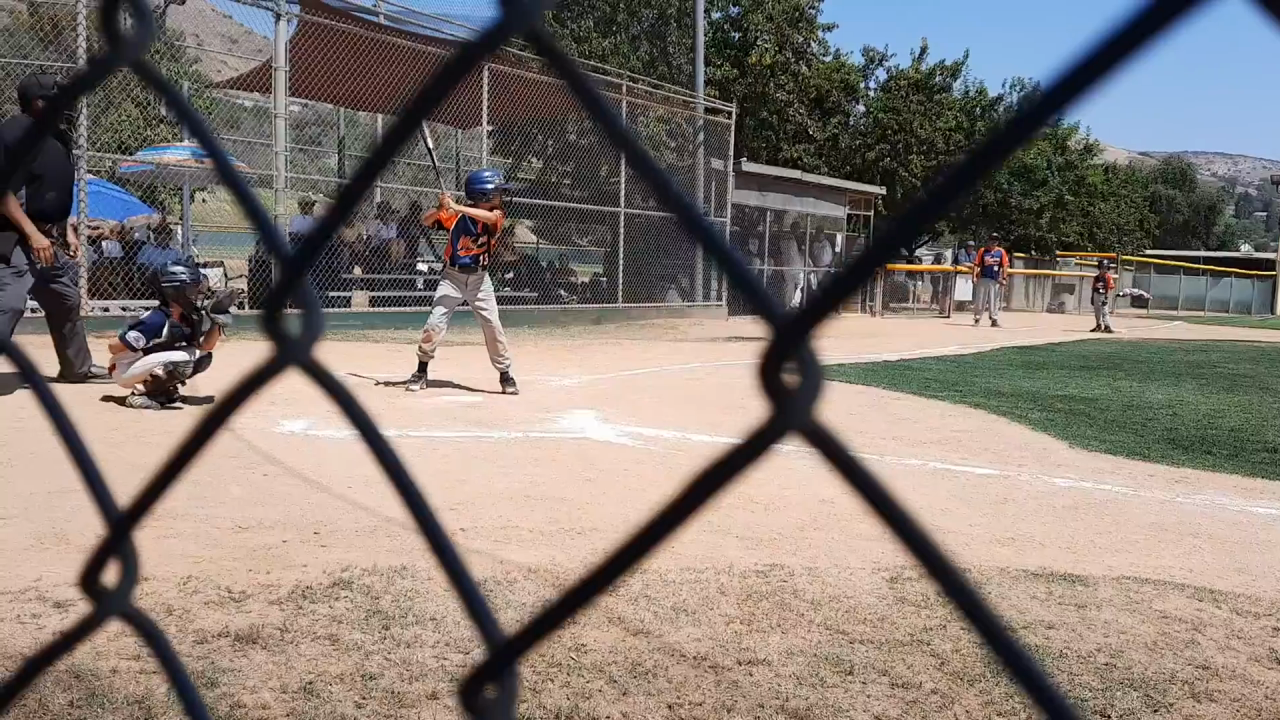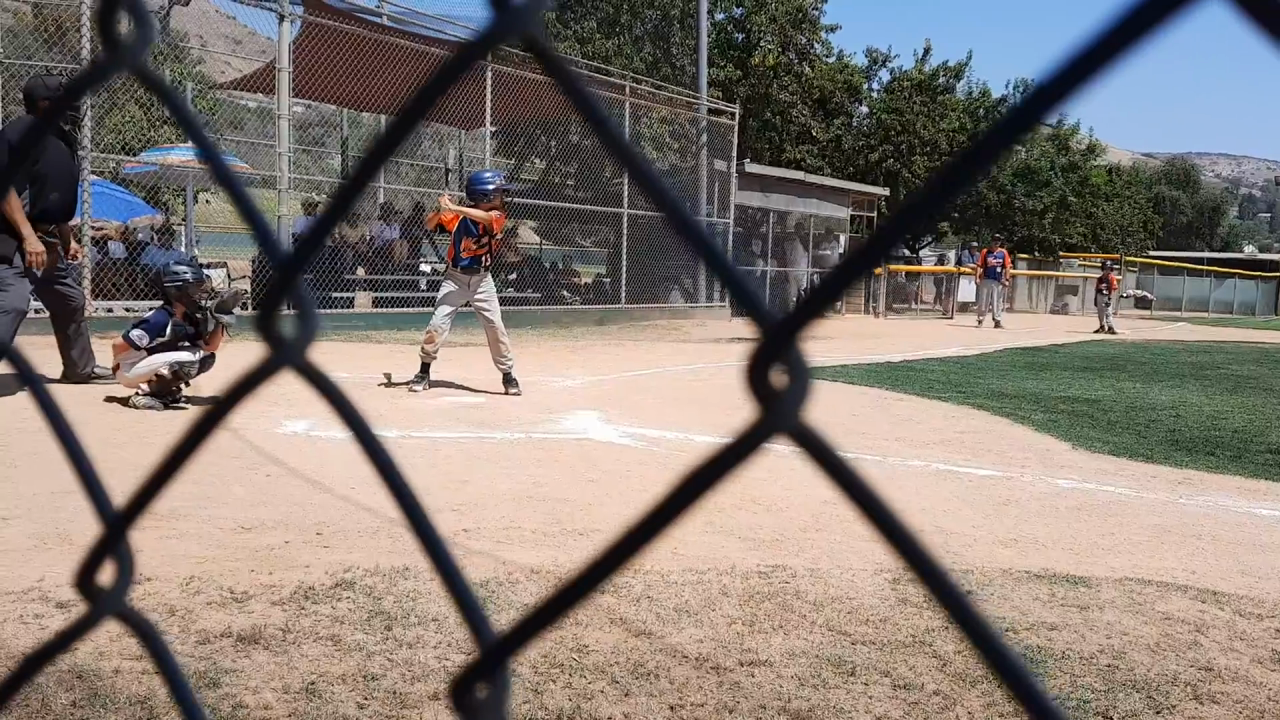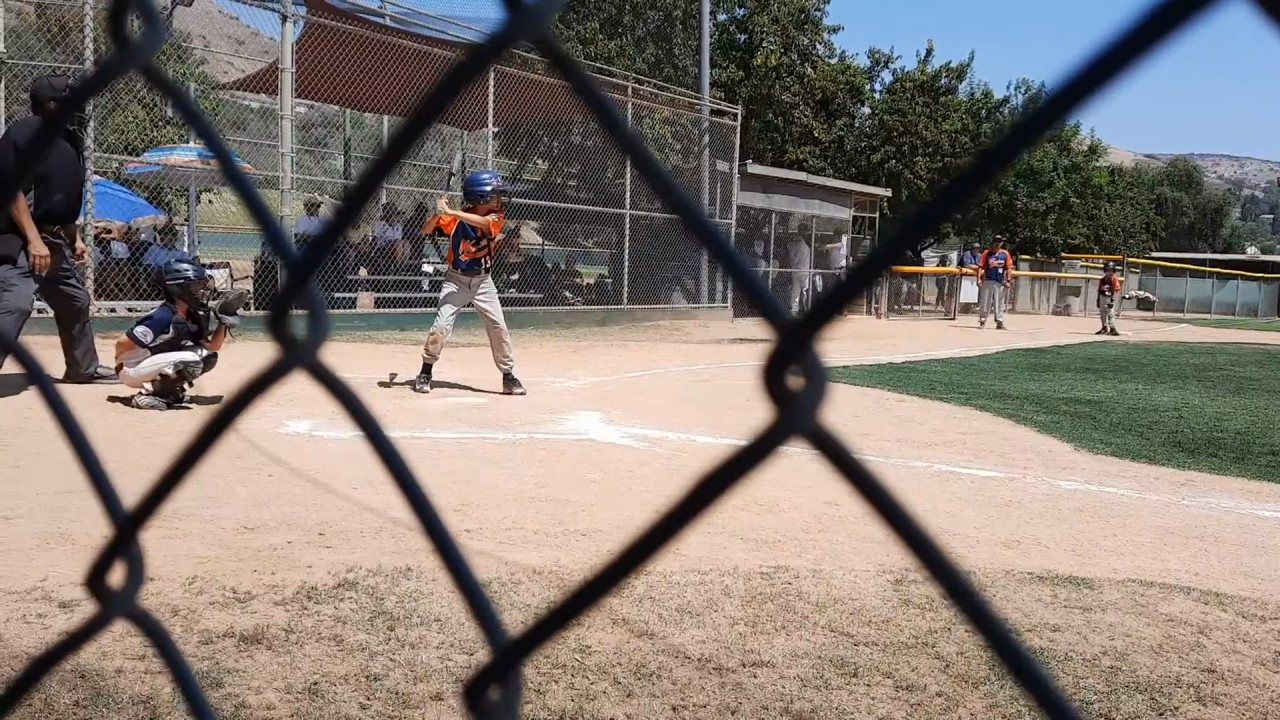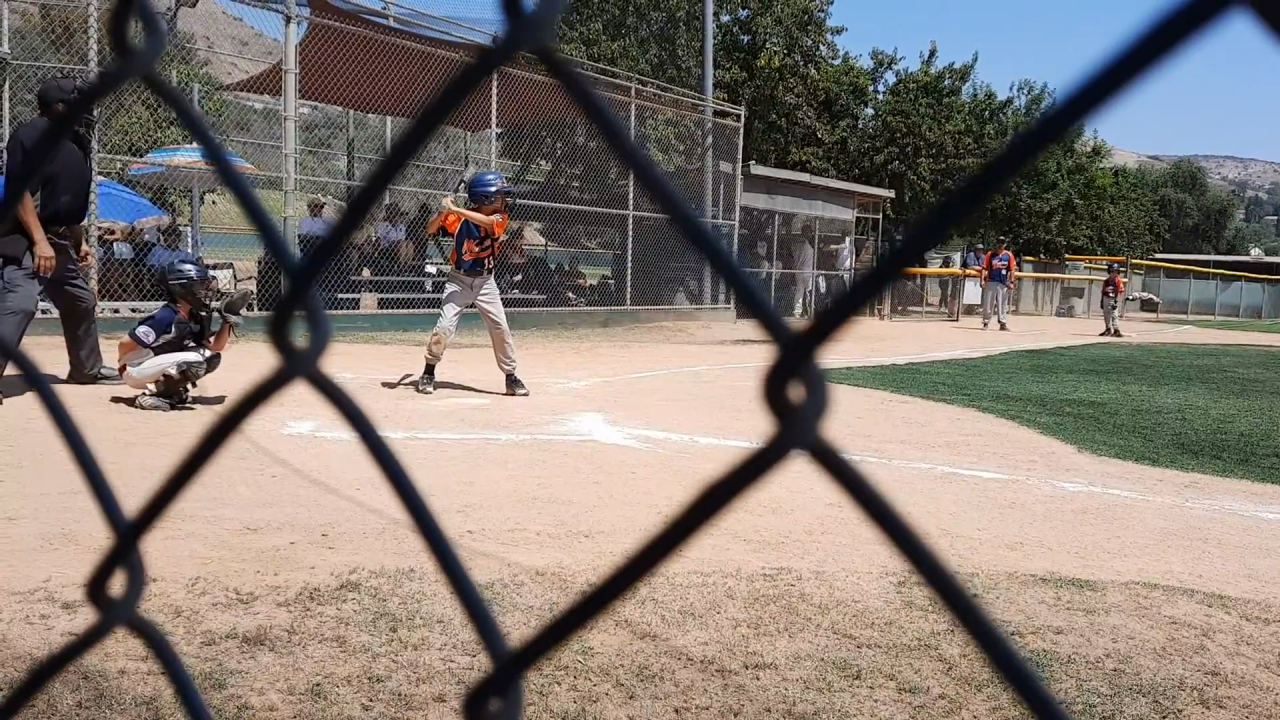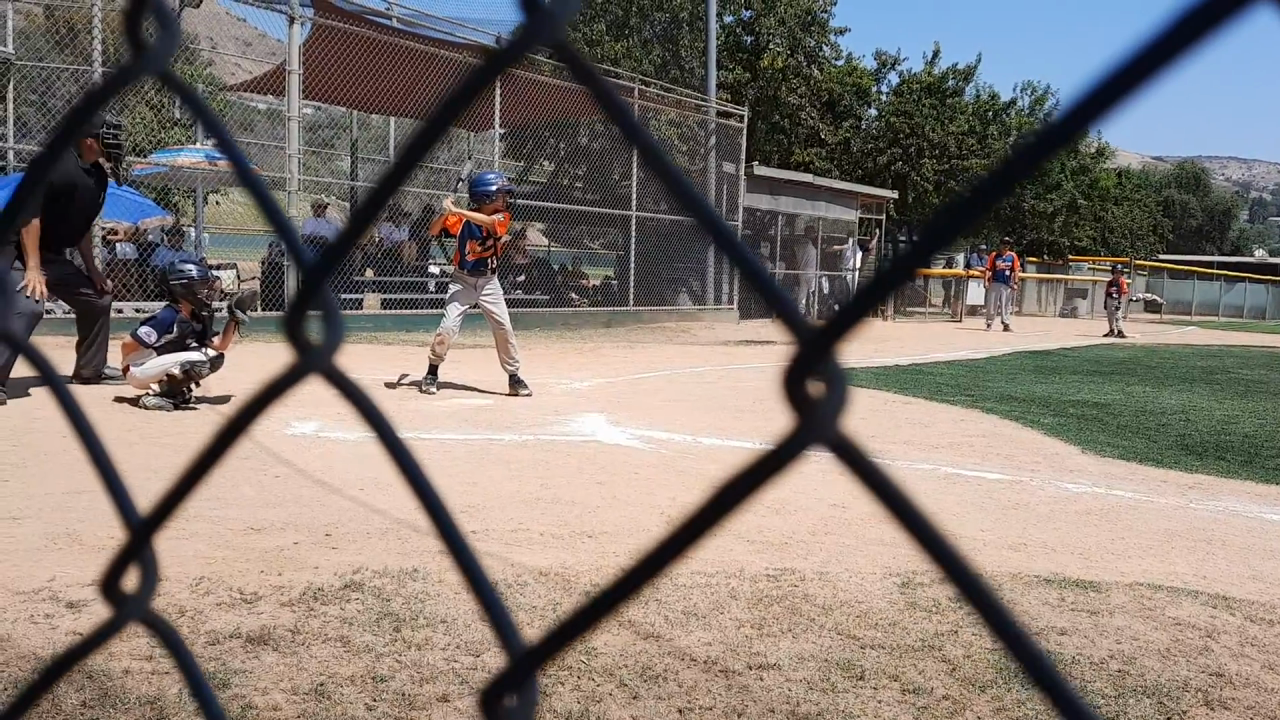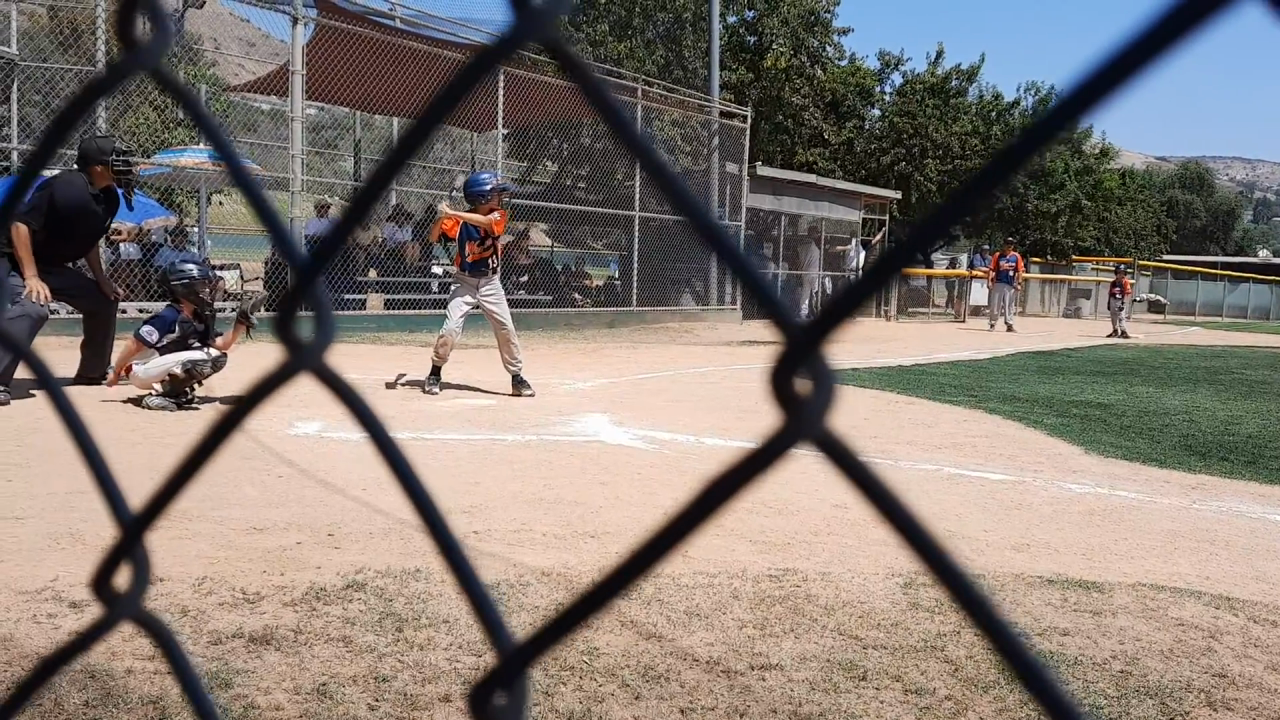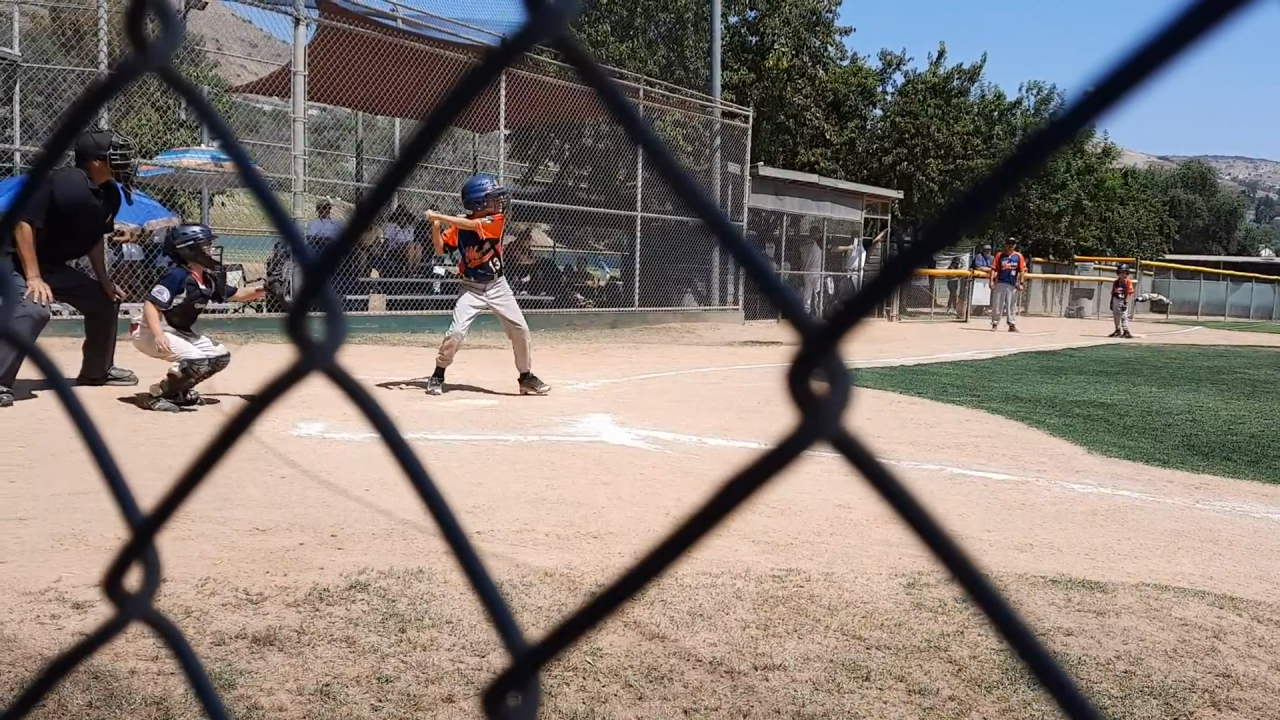
dt=0.4s
person 1, frame 1
left shoulder: (54, 136)
left wrist: (67, 232)
right wrist: (32, 233)
left hip: (47, 238)
left knee: (67, 300)
left ankle: (77, 367)
person 1, frame 2
left shoulder: (60, 138)
left wrist: (67, 239)
right wrist: (29, 237)
left hip: (49, 241)
left knee: (72, 302)
left ankle: (81, 367)
person 1, frame 3
left shoulder: (66, 138)
right shoulder: (25, 133)
left wrist: (74, 238)
right wrist: (33, 239)
left hip: (54, 241)
left knee: (76, 301)
left ankle: (83, 367)
person 1, frame 4
left shoulder: (76, 140)
right shoulder: (32, 134)
left wrist: (80, 240)
right wrist: (40, 241)
left hip: (60, 243)
right hip: (27, 241)
left knee: (82, 302)
left ankle: (87, 369)
person 1, frame 5
left shoulder: (99, 174)
right shoulder: (58, 164)
right elbow: (29, 214)
left wrist: (92, 269)
right wrist: (32, 269)
left hip: (53, 254)
left knee: (97, 298)
right knee: (27, 305)
left ankle: (91, 369)
person 1, frame 6
left shoulder: (110, 198)
right shoulder: (65, 187)
left wrist: (101, 279)
right wrist: (31, 277)
left hip: (53, 265)
left knee: (103, 300)
right knee: (32, 308)
left ankle: (93, 370)
person 1, frame 7
left shoulder: (111, 194)
right shoulder: (62, 183)
left elbow: (95, 237)
right elbow: (24, 224)
left wrist: (104, 280)
right wrist: (33, 277)
left hip: (56, 265)
left knee: (105, 301)
right knee: (34, 309)
left ankle: (97, 371)
person 2, frame 1
left shoulder: (497, 214)
right shoulder: (455, 214)
left elbow: (490, 217)
right elbow: (427, 221)
left wrist: (457, 207)
right wrist: (442, 208)
left hip: (479, 279)
right hip: (452, 276)
left knee: (493, 326)
right knee: (435, 323)
left ankle: (505, 375)
right ankle: (421, 372)
person 2, frame 2
left shoulder: (498, 215)
right shoulder: (457, 215)
left elbow: (485, 218)
right elbow: (429, 226)
left wrist: (453, 207)
right wrist: (441, 210)
left hip: (482, 280)
right hip: (455, 278)
left knee: (496, 327)
right knee: (438, 325)
left ankle: (508, 376)
right ankle: (423, 372)
person 2, frame 3
left shoulder: (496, 217)
right shoulder: (456, 217)
left elbow: (482, 222)
right elbow: (426, 230)
left wrist: (450, 212)
right wrist: (439, 212)
left hip: (483, 281)
right hip: (456, 280)
left knee: (498, 328)
right knee: (441, 326)
left ankle: (508, 376)
right ankle: (425, 372)
person 2, frame 4
left shoulder: (500, 218)
right shoulder: (459, 217)
left elbow: (486, 222)
right elbow: (430, 229)
left wrist: (455, 209)
right wrist: (444, 211)
left hip: (486, 282)
right hip: (459, 280)
left knee: (501, 328)
right knee: (444, 327)
left ankle: (511, 377)
right ankle: (428, 373)
person 2, frame 5
left shoulder: (503, 217)
right shoulder: (462, 218)
left elbow: (488, 221)
right elbow: (433, 231)
left wrist: (456, 211)
right wrist: (446, 212)
left hip: (489, 282)
right hip: (462, 280)
left knee: (504, 329)
right knee: (448, 327)
left ankle: (514, 377)
right ankle: (432, 373)
person 2, frame 6
left shoulder: (499, 216)
right shoulder: (459, 220)
left elbow: (485, 221)
right elbow: (433, 237)
left wrist: (452, 213)
right wrist: (442, 216)
left hip: (490, 283)
right hip: (464, 282)
left knee: (506, 329)
right knee: (450, 329)
left ankle: (517, 378)
right ankle: (434, 374)
person 2, frame 7
left shoulder: (497, 219)
right shoulder: (460, 225)
left elbow: (476, 224)
right elbow: (439, 250)
left wrist: (440, 218)
right wrist: (435, 228)
left hip: (498, 287)
right hip: (472, 287)
left knee: (519, 328)
right knee: (456, 332)
left ankle: (527, 378)
right ankle: (438, 376)
person 3, frame 1
left shoulder: (186, 318)
right shoulder: (157, 320)
left elbow: (206, 346)
right elbow: (114, 346)
left wrist: (217, 321)
left hip: (151, 363)
right hip: (125, 370)
left knee: (202, 356)
right knee: (181, 361)
left ankle: (159, 390)
right ankle: (139, 393)
person 3, frame 2
left shoulder: (189, 318)
right shoulder: (160, 319)
left elbow: (210, 347)
right elbow: (118, 345)
right wrist: (124, 360)
left hip: (151, 364)
right hip: (129, 370)
left knee: (205, 357)
right knee: (186, 362)
left ankle: (163, 390)
right ankle: (144, 393)
person 3, frame 3
left shoulder: (192, 317)
right shoulder: (163, 317)
left elbow: (212, 346)
right elbow: (123, 343)
right wrist: (122, 363)
left hip: (156, 364)
right hip: (131, 370)
left knee: (208, 356)
right knee: (190, 362)
left ankle: (166, 390)
right ankle: (147, 394)
person 3, frame 4
left shoulder: (195, 318)
right shoulder: (166, 317)
left elbow: (216, 346)
right elbow: (126, 343)
left wrist: (227, 319)
right wrist: (124, 365)
left hip: (159, 366)
right hip: (136, 371)
left knee: (211, 357)
right knee: (194, 362)
left ankle: (170, 391)
right ankle: (151, 395)
person 3, frame 5
left shoulder: (197, 317)
right shoulder: (167, 317)
left elbow: (219, 345)
right elbow: (128, 343)
left wrist: (234, 318)
right wrist: (129, 366)
left hip: (161, 365)
right hip: (140, 372)
left knee: (214, 357)
right knee: (198, 362)
left ankle: (174, 391)
right ankle: (154, 395)
person 3, frame 6
left shoulder: (200, 317)
right shoulder: (169, 317)
left elbow: (221, 344)
right elbow: (134, 345)
left wrist: (241, 322)
right wrist: (115, 372)
left hip: (163, 365)
right hip: (142, 370)
left knee: (217, 357)
right knee: (200, 361)
left ankle: (176, 391)
right ankle: (157, 394)
person 3, frame 7
left shoulder: (209, 278)
right shoulder: (177, 276)
left elbow: (237, 295)
right elbow: (150, 304)
left wrist: (264, 290)
right wrist: (159, 335)
left hip: (178, 332)
right hip: (150, 332)
left knee: (220, 356)
right knee: (195, 360)
left ankle: (177, 390)
right ankle: (158, 395)
